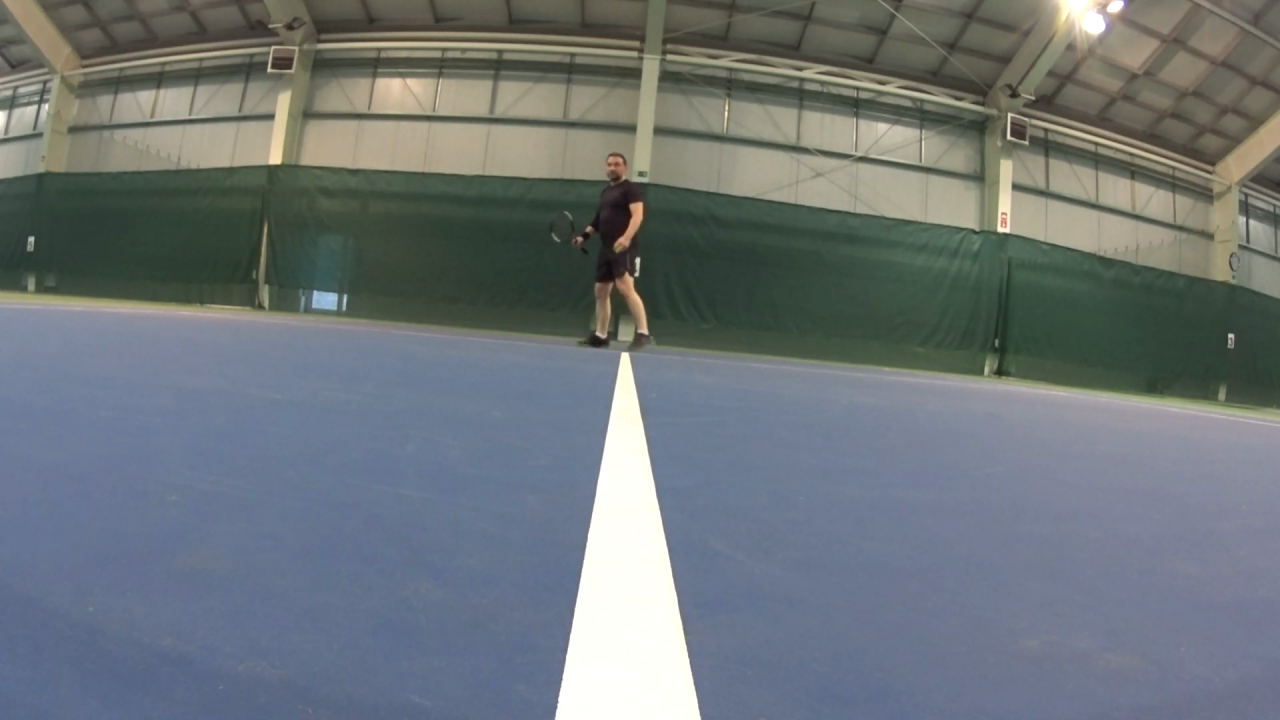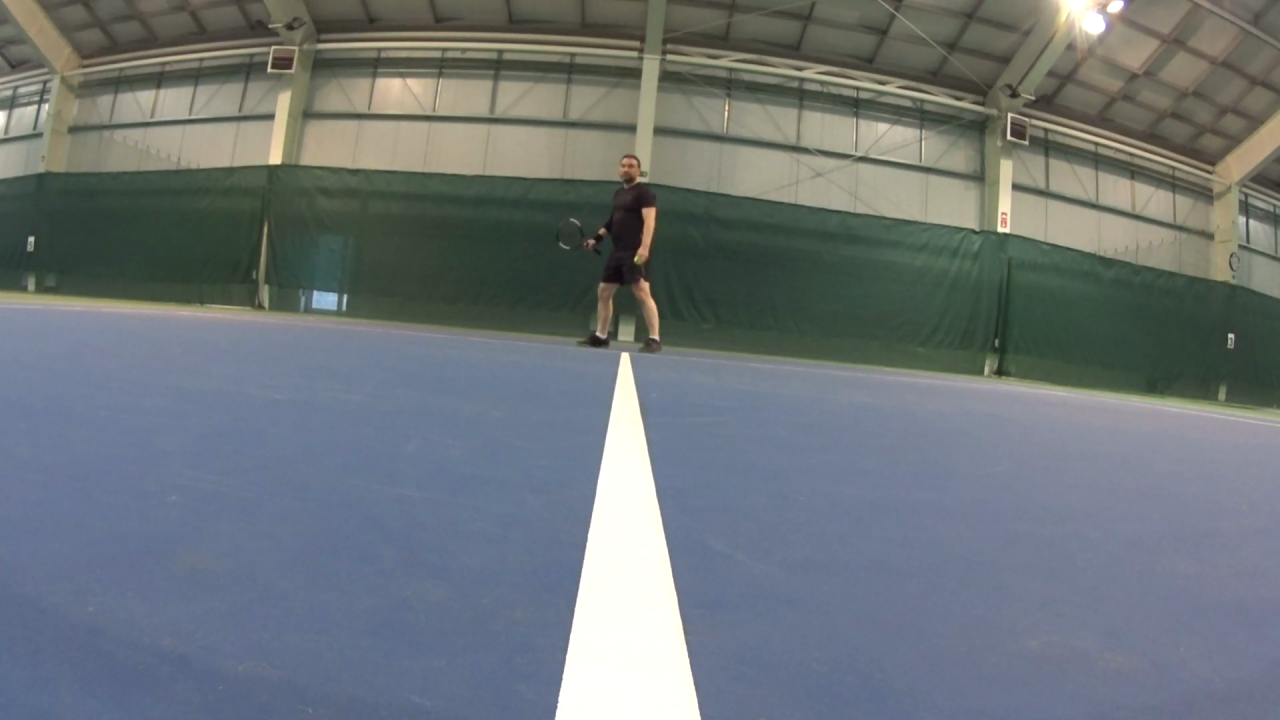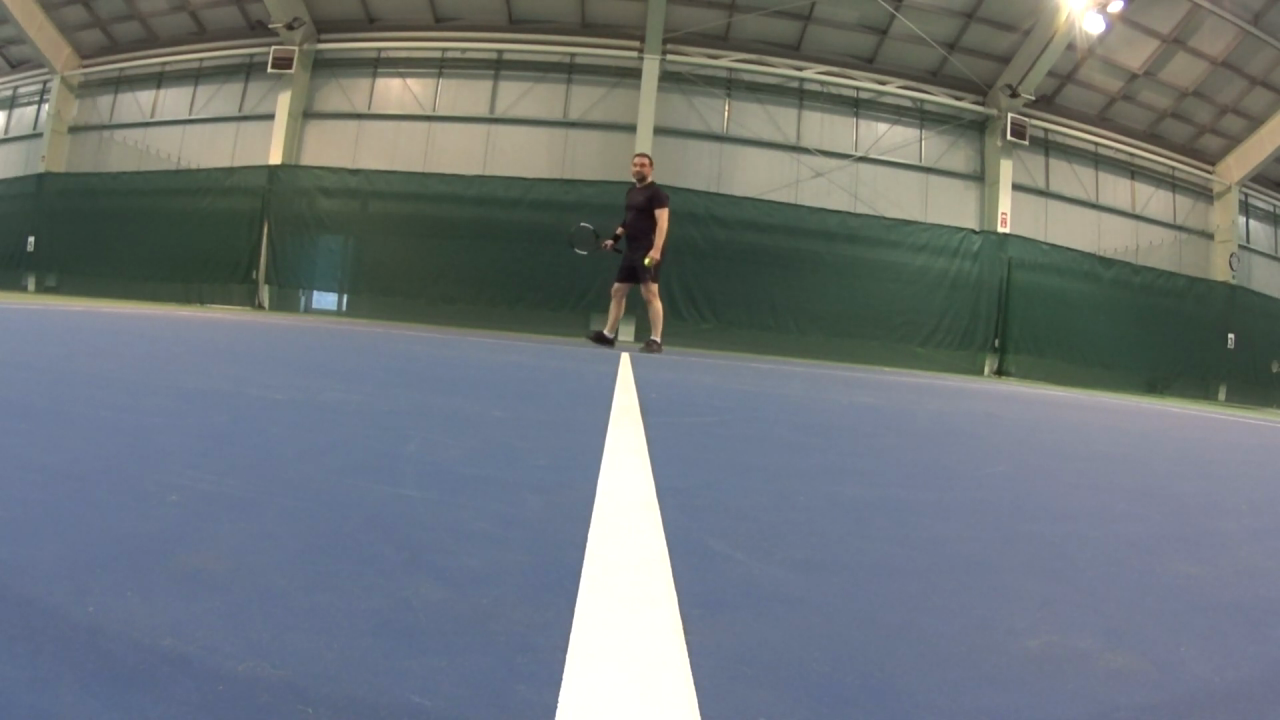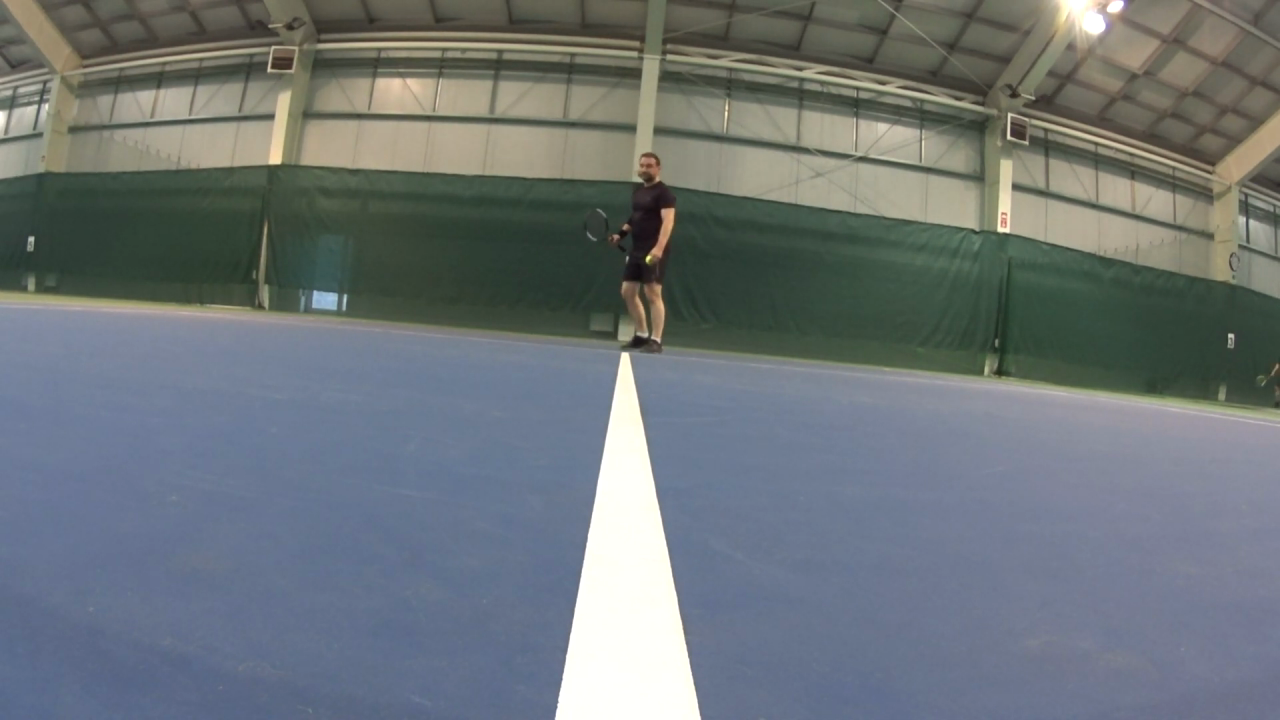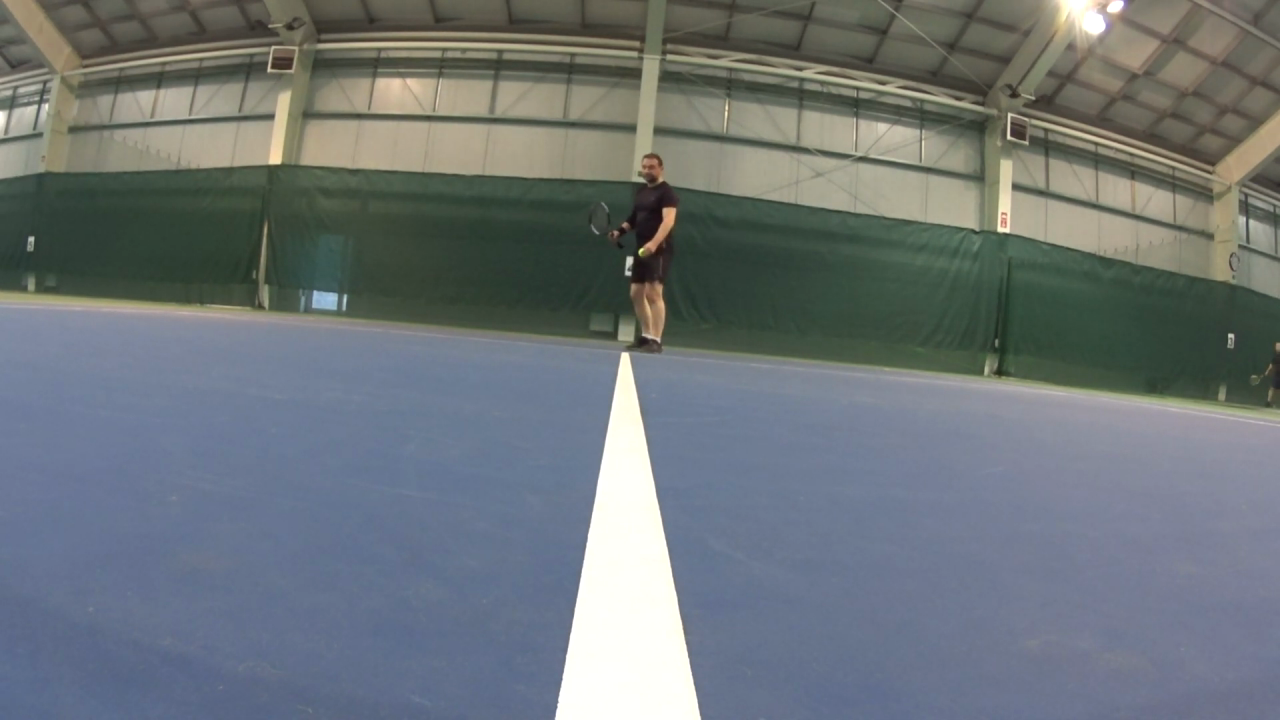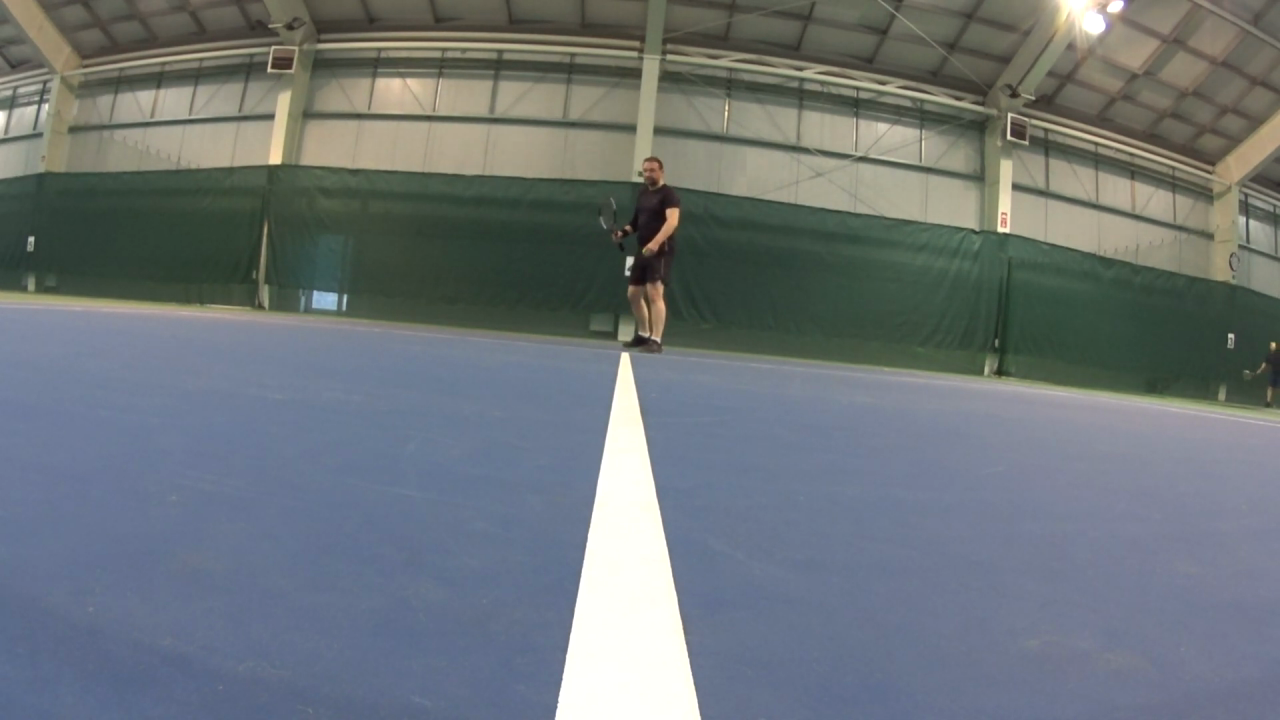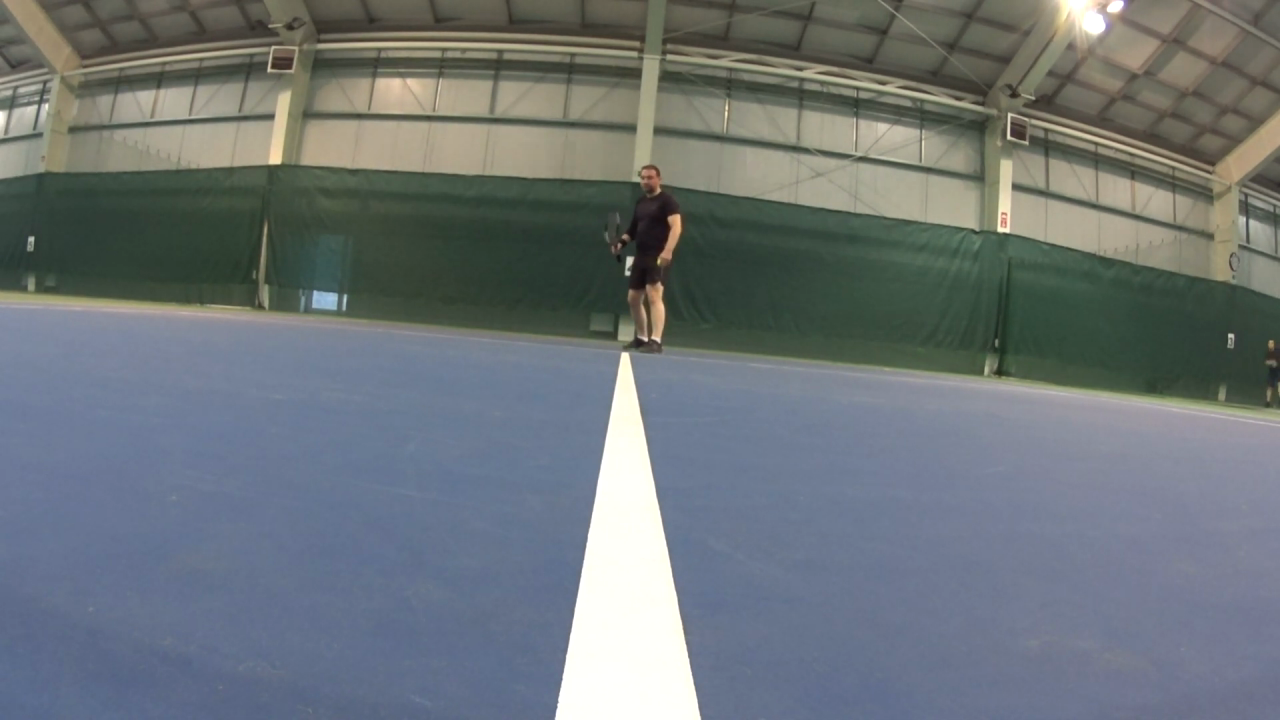
dt=0.2s
person 1, frame 1
left shoulder: (630, 189)
right shoulder: (605, 192)
left elbow: (637, 215)
left wrist: (627, 237)
right wrist: (584, 236)
left hip: (623, 248)
right hip: (607, 248)
left knee: (625, 288)
right knee: (600, 291)
left ankle: (643, 333)
right ankle: (600, 336)
person 1, frame 2
left shoulder: (644, 193)
right shoulder: (618, 193)
left elbow: (649, 221)
left wrist: (644, 247)
right wrist: (596, 238)
left hip: (636, 252)
right hip: (617, 252)
left knee: (642, 294)
right knee: (604, 292)
left ankle: (654, 340)
right ankle: (600, 336)
person 1, frame 3
left shoulder: (657, 193)
right shoulder: (631, 192)
left elbow: (663, 222)
left wrist: (657, 249)
right wrist: (614, 239)
left hip: (647, 252)
right hip: (630, 251)
left knee: (650, 294)
right knee: (617, 292)
left ankle: (655, 341)
right ankle: (607, 334)
person 1, frame 4
left shoulder: (664, 193)
right shoulder: (638, 191)
left elbow: (668, 222)
left wrist: (659, 248)
right wrist: (620, 234)
left hip: (654, 252)
right hip: (637, 250)
left knee: (653, 294)
right knee: (628, 292)
left ankle: (655, 341)
right ankle: (642, 335)
person 1, frame 5
left shoulder: (667, 193)
right shoulder: (641, 191)
left elbow: (669, 221)
left wrist: (654, 243)
right wrist: (620, 231)
left hip: (659, 251)
right hip: (642, 250)
left knee: (654, 294)
right knee: (636, 294)
left ankle: (656, 341)
right ankle: (646, 336)
person 1, frame 6
left shoulder: (668, 194)
right shoulder: (642, 195)
left elbow: (672, 221)
left wrist: (656, 242)
right wrist: (623, 232)
left hip: (660, 252)
right hip: (643, 252)
left knee: (654, 294)
right knee: (633, 294)
left ankle: (656, 341)
right ankle: (642, 335)
person 1, frame 7
left shoulder: (667, 201)
right shoulder: (640, 203)
left elbow: (676, 227)
right elbow: (633, 228)
left wrist: (668, 250)
right wrist: (621, 243)
left hip: (659, 257)
right hip: (641, 257)
left knee: (654, 296)
right knee: (633, 299)
left ankle: (655, 341)
right ankle: (641, 338)
